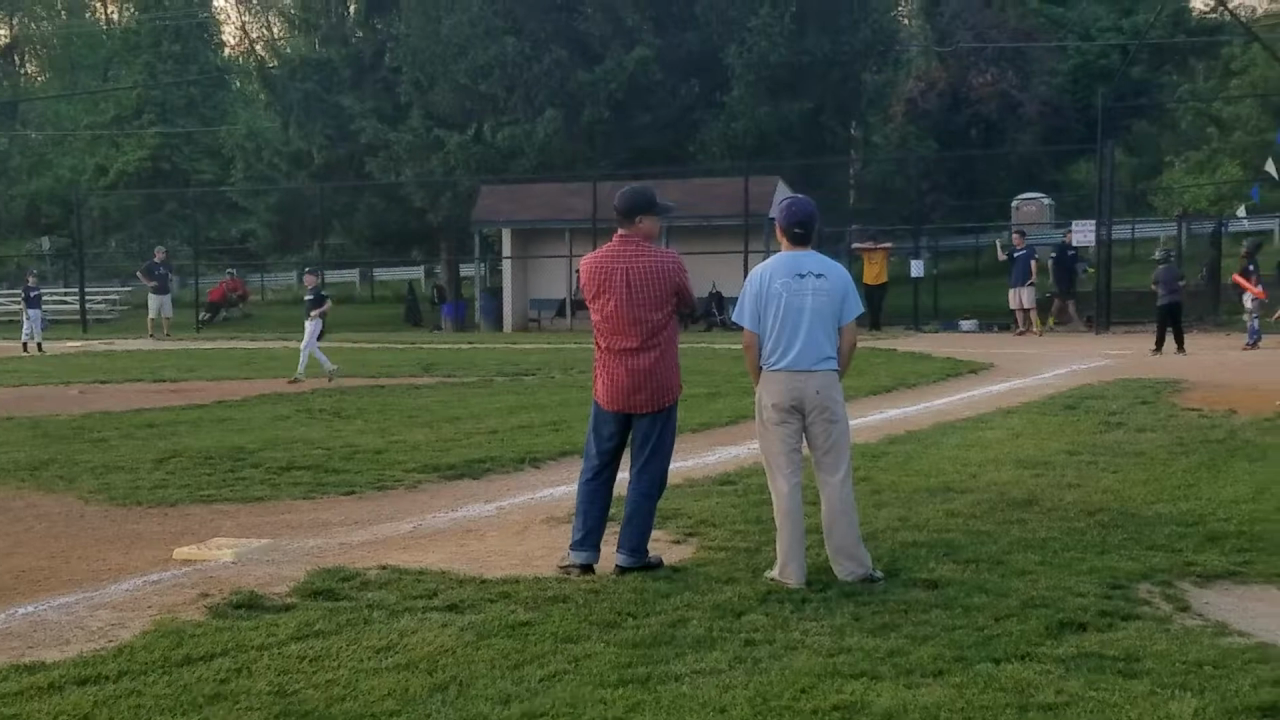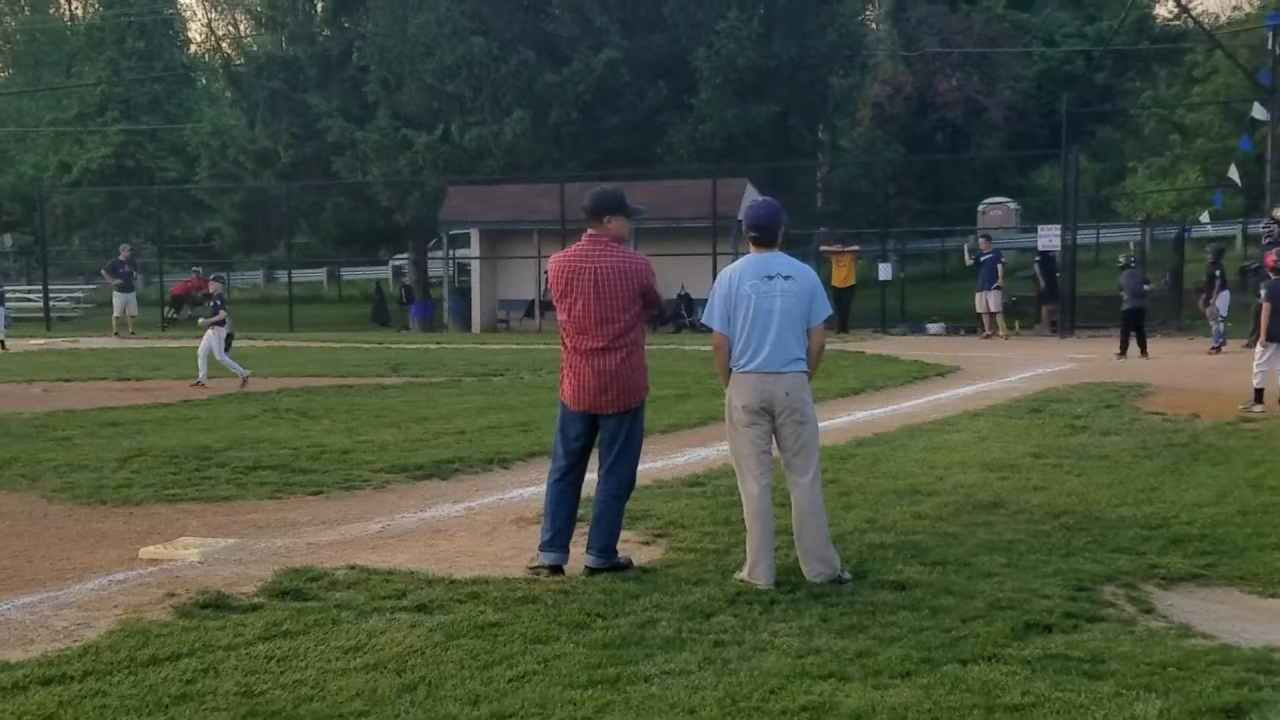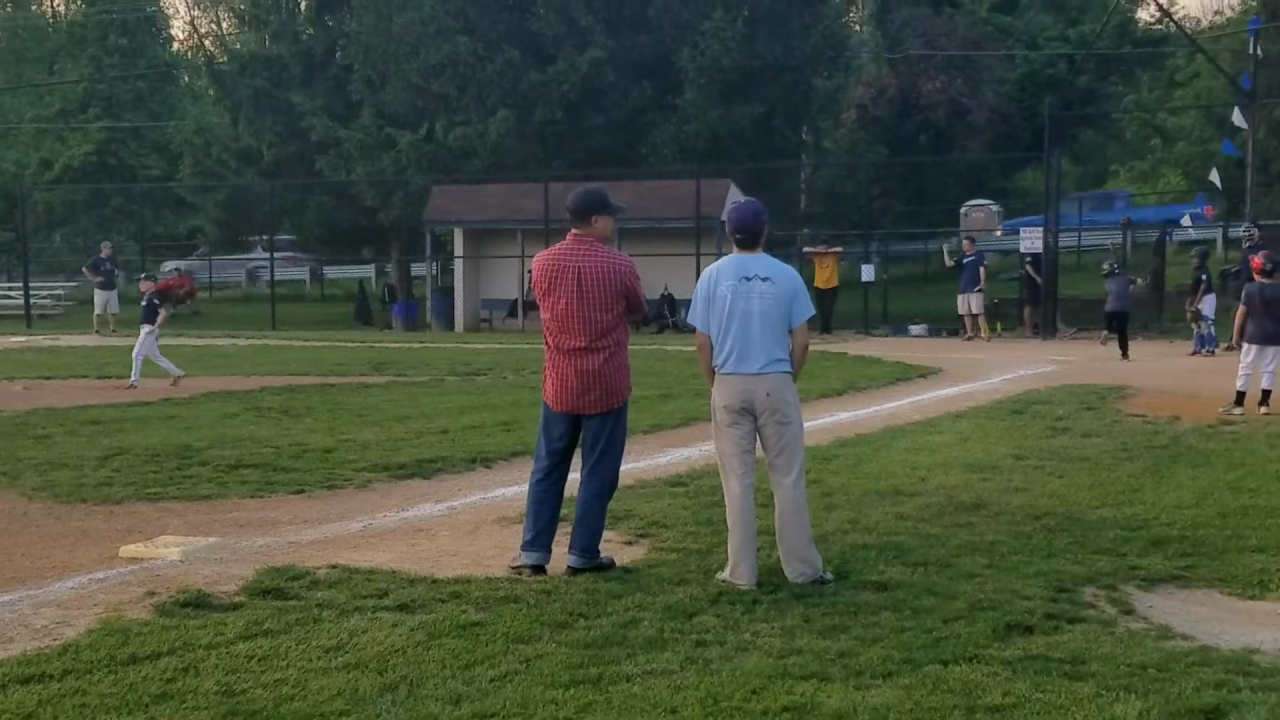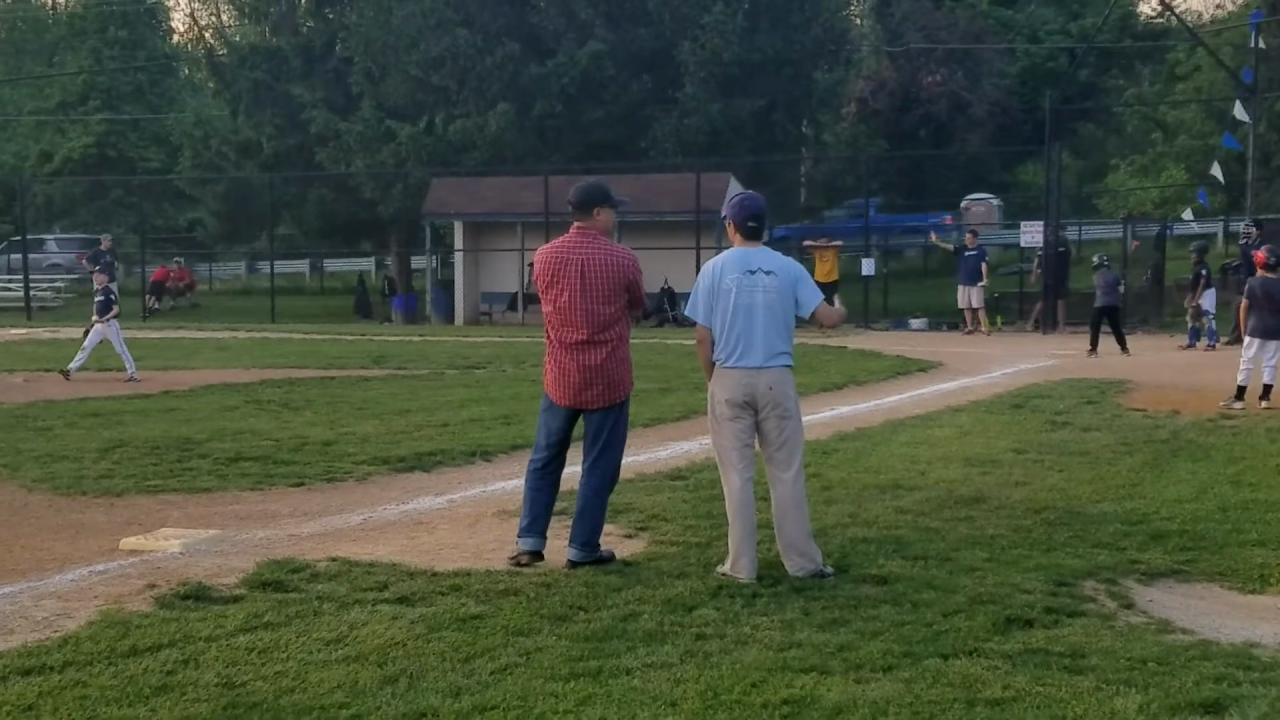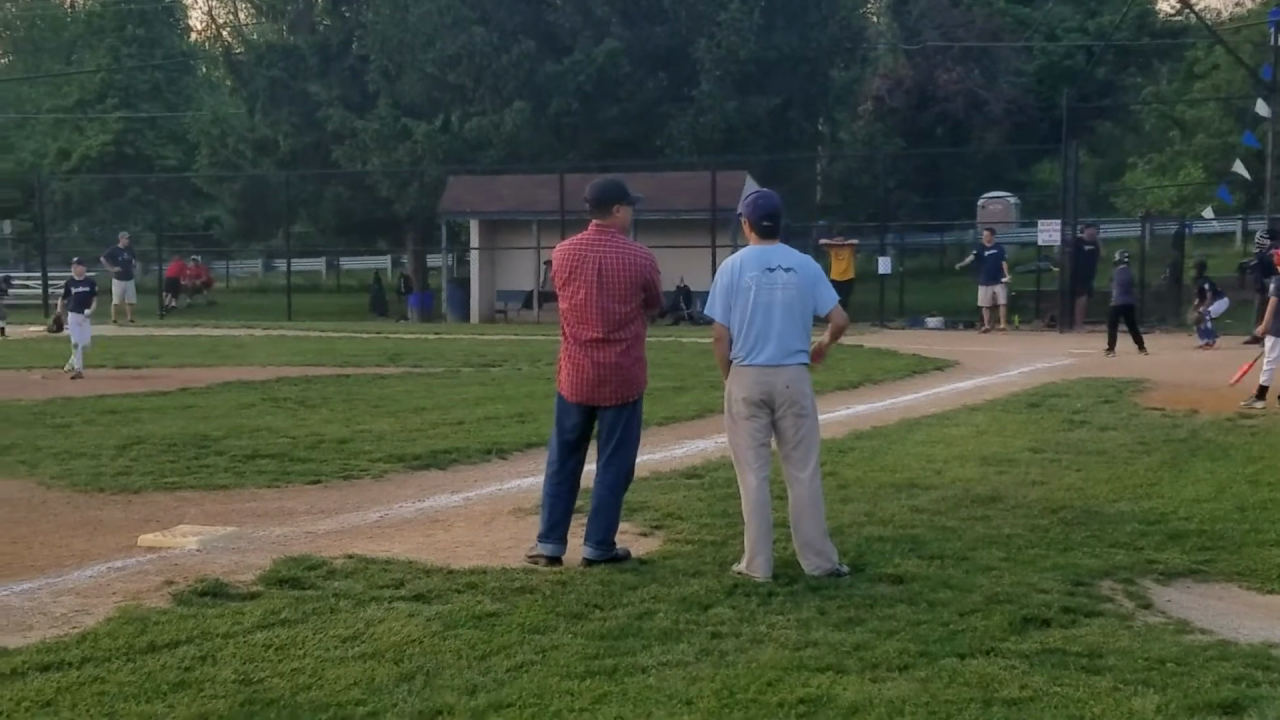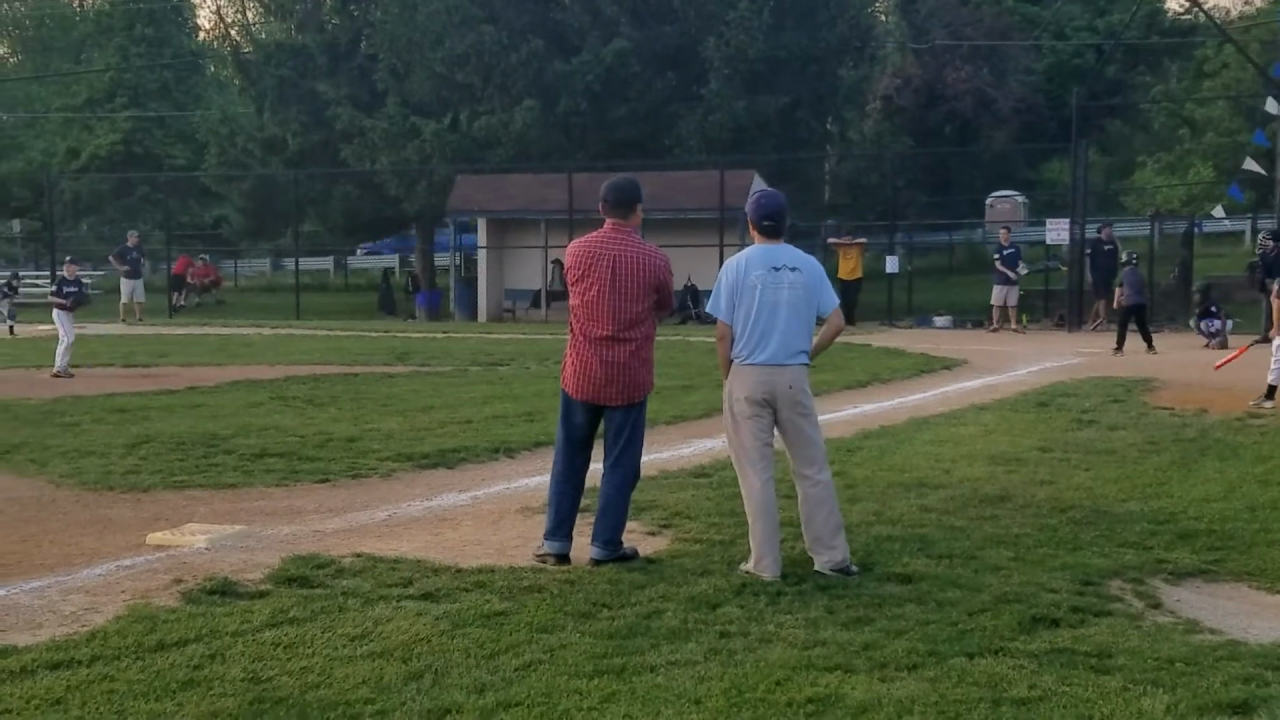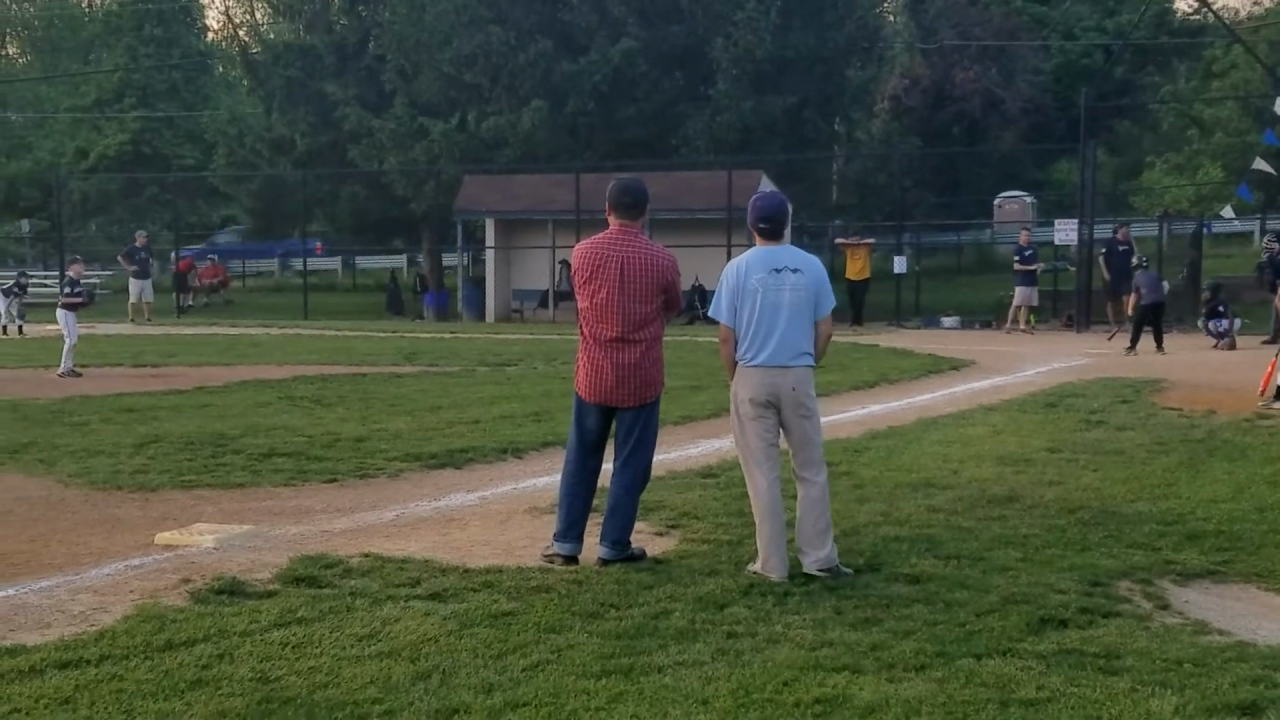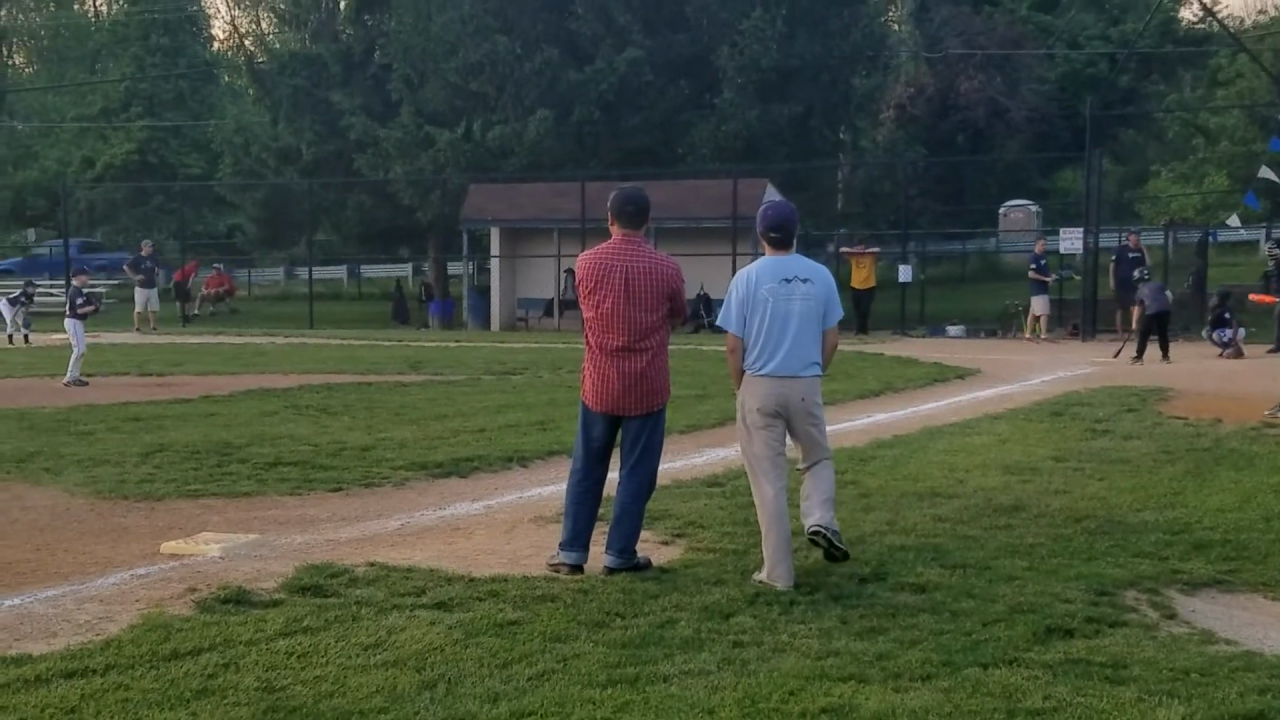
dt=0.4s
person 1, frame 1
left shoulder: (762, 274)
right shoulder: (836, 273)
left elbow: (750, 341)
right elbow: (849, 338)
left wrist: (759, 384)
left hip: (776, 384)
right hip: (823, 383)
left knee: (785, 480)
right knee: (835, 478)
left ankle: (790, 570)
right ankle: (851, 566)
person 1, frame 2
left shoulder: (732, 276)
right shoulder: (804, 275)
left elbow: (720, 343)
right elbow: (817, 340)
left wrist: (730, 386)
left hip: (746, 386)
right hip: (793, 384)
left knee: (755, 481)
right knee: (805, 479)
left ankle: (759, 571)
right ankle: (820, 566)
person 1, frame 3
left shoulder: (713, 275)
right shoulder: (786, 275)
left elbow: (703, 342)
right elbow: (801, 341)
left wrist: (715, 385)
right wrist: (788, 380)
left hip: (729, 387)
right hip: (776, 386)
left knee: (737, 482)
right knee: (788, 479)
left ankle: (741, 571)
right ankle: (802, 568)
person 1, frame 4
left shoulder: (716, 269)
right shoulder: (790, 268)
left elbow: (703, 337)
right elbow: (828, 317)
left wrist: (713, 379)
right wrist: (838, 310)
left hip: (728, 381)
right hip: (776, 380)
left knee: (736, 476)
right knee: (786, 473)
left ankle: (741, 564)
right ankle: (802, 561)
person 1, frame 5
left shoulder: (733, 267)
right shoulder: (805, 265)
left elbow: (721, 335)
right elbow: (839, 319)
left wrist: (728, 378)
right wrist: (821, 347)
left hip: (746, 379)
right hip: (793, 378)
left knee: (753, 474)
right knee: (804, 473)
left ankle: (757, 563)
right ankle: (818, 561)
person 1, frame 6
left shoulder: (737, 266)
right shoulder: (809, 265)
left elbow: (724, 333)
right elbow: (836, 324)
left wrist: (728, 378)
right wrist: (806, 356)
left hip: (748, 378)
right hip: (793, 378)
left knee: (756, 473)
right knee: (813, 469)
left ankle: (765, 563)
right ankle: (831, 556)
person 1, frame 7
left shoulder: (738, 268)
right shoulder: (812, 266)
left elbow: (726, 336)
right elbow: (825, 330)
left wrist: (734, 379)
left hip: (752, 379)
right hip: (799, 379)
left knee: (763, 474)
right knee: (811, 471)
left ankle: (772, 563)
right ankle: (819, 558)
person 1, frame 8
left shoulder: (748, 277)
right shoulder: (820, 275)
left elbow: (734, 346)
right elbow: (831, 340)
left wrist: (740, 387)
left hip: (760, 388)
right hip: (806, 387)
left knee: (768, 482)
right knee: (819, 460)
left ankle: (778, 572)
right ankle: (820, 522)
person 2, frame 1
left shoulder: (591, 264)
right shoulder: (668, 263)
right elbow: (687, 305)
left hip: (611, 383)
right hip: (656, 383)
left knee: (597, 469)
right knee: (647, 473)
left ankle: (581, 553)
right ankle: (631, 555)
person 2, frame 2
left shoulder: (558, 263)
right shoulder: (635, 264)
right elbow: (654, 307)
left hip: (577, 383)
right hip: (623, 383)
left knee: (564, 469)
right knee: (615, 473)
left ankle: (551, 554)
right ankle: (600, 556)
person 2, frame 3
left shoulder: (542, 263)
right shoulder: (619, 265)
right elbow: (637, 311)
left hip: (559, 383)
right hip: (606, 383)
left knee: (547, 470)
right knee: (598, 473)
left ankle: (533, 553)
right ankle: (582, 556)
person 2, frame 4
left shoulder: (544, 256)
right shoulder: (623, 259)
right elbow: (638, 307)
left hip: (561, 375)
right hip: (608, 377)
left knee: (544, 460)
right knee: (600, 466)
left ankle: (529, 542)
right ankle: (583, 549)
person 2, frame 5
left shoulder: (562, 253)
right shoulder: (641, 258)
right elbow: (654, 308)
left hip: (575, 373)
right hip: (622, 376)
left knee: (563, 461)
right knee: (614, 464)
left ankle: (550, 544)
right ankle: (598, 547)
person 2, frame 6
left shoulder: (576, 251)
right shoulder: (655, 259)
right elbow: (665, 310)
left hip: (581, 372)
right hip: (629, 375)
left knee: (569, 460)
right knee: (620, 463)
left ankle: (555, 543)
right ankle: (605, 546)
person 2, frame 7
left shoulder: (582, 253)
right shoulder: (662, 260)
right elbow: (673, 310)
left hip: (593, 373)
right hip: (640, 376)
left knee: (580, 461)
right knee: (631, 464)
left ankle: (565, 543)
right ankle: (613, 546)
person 2, frame 8
left shoulder: (587, 262)
right shoulder: (666, 268)
right elbow: (679, 317)
left hip: (599, 383)
right hip: (647, 385)
left knee: (586, 469)
right knee: (637, 473)
left ankle: (571, 552)
right ankle: (619, 555)
